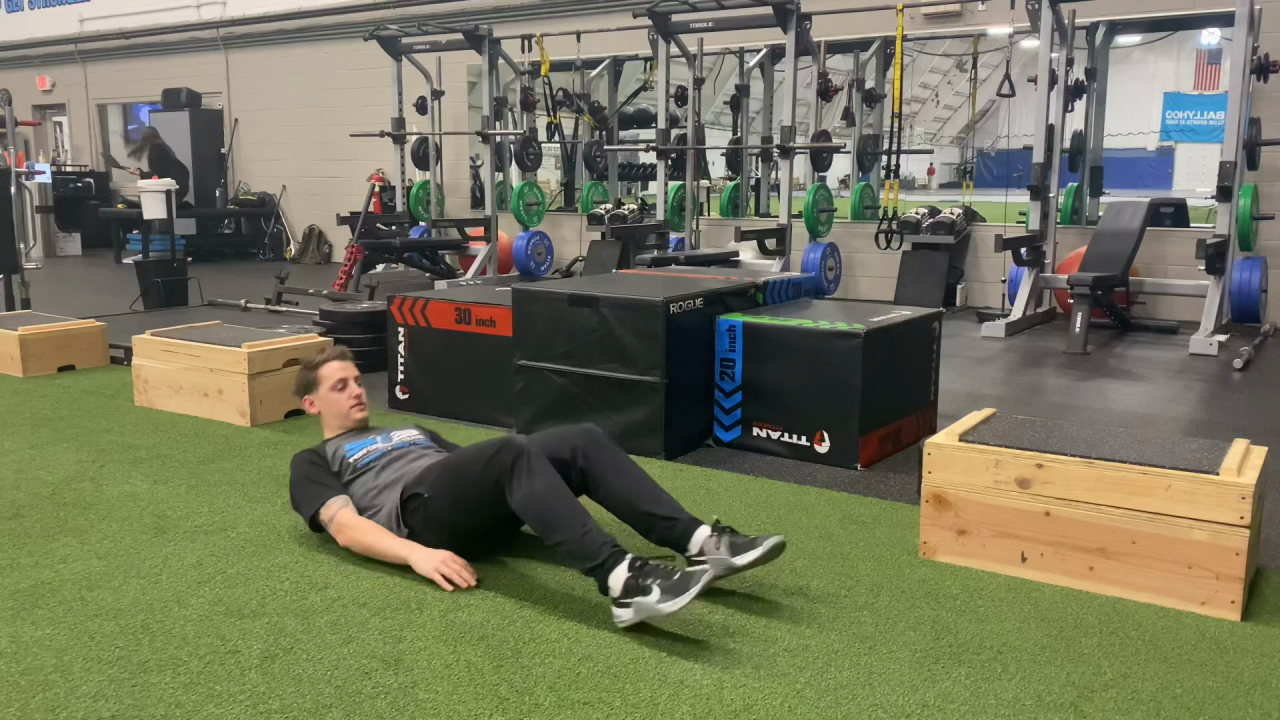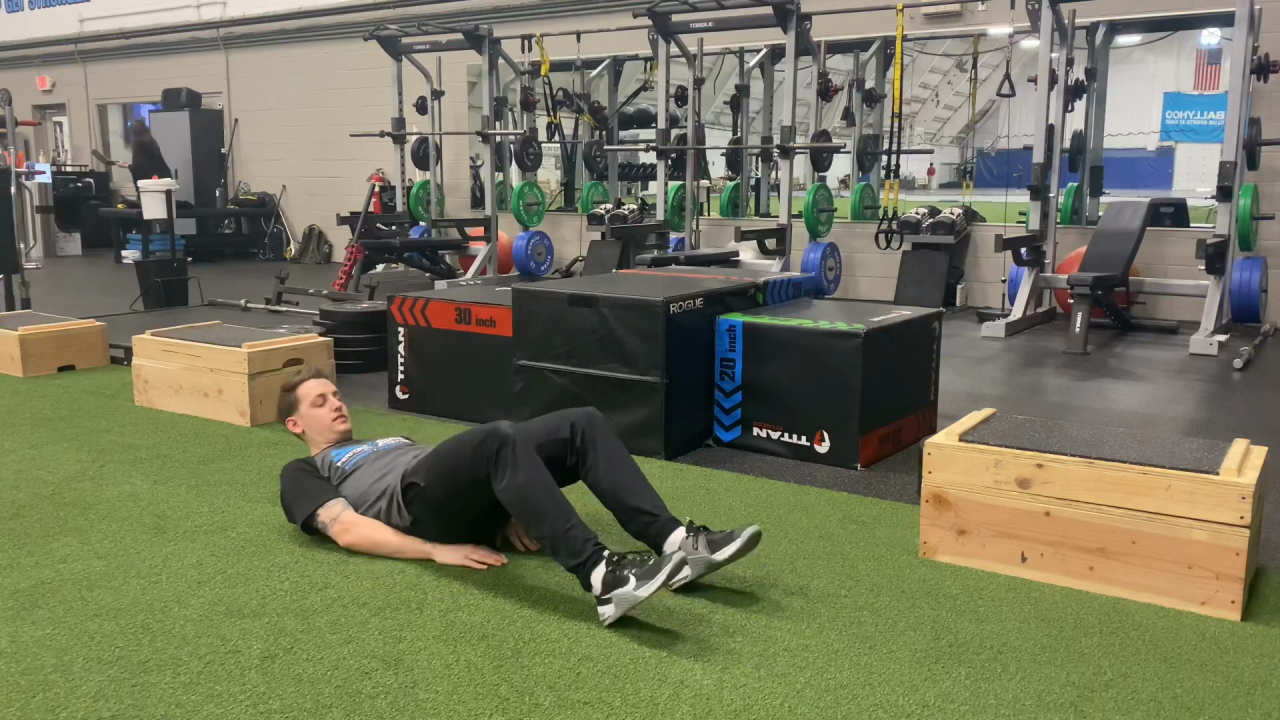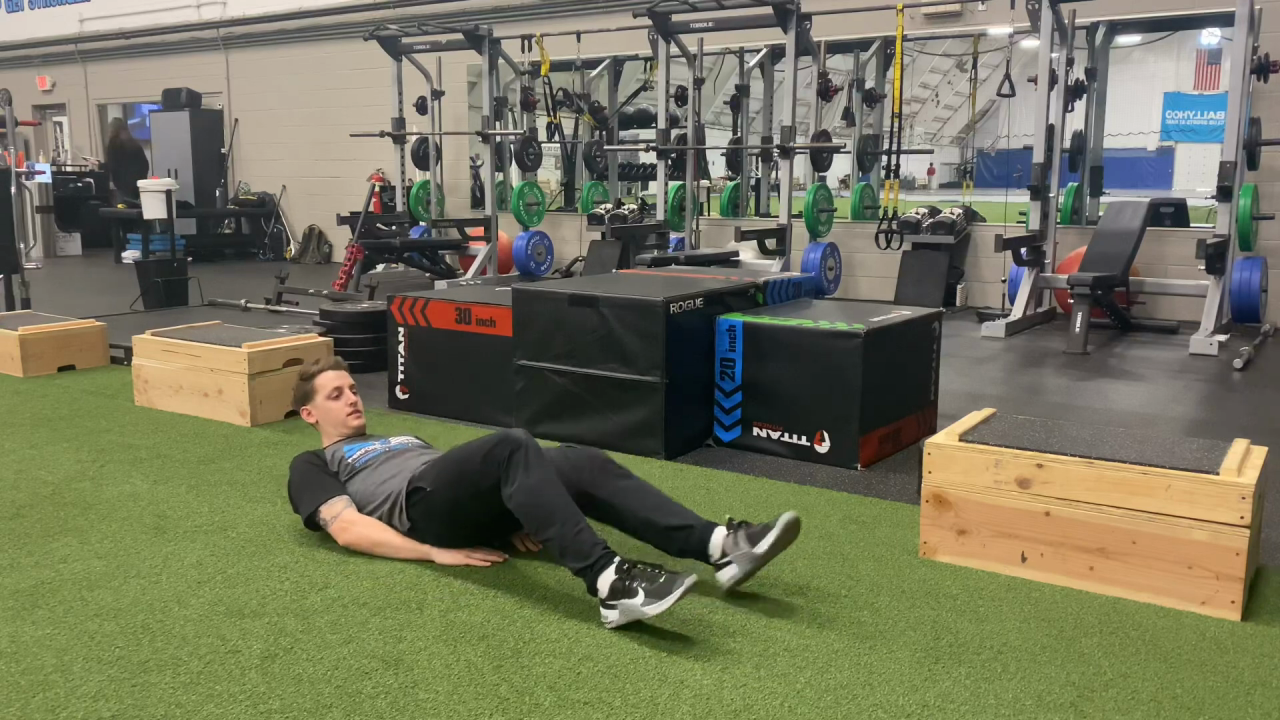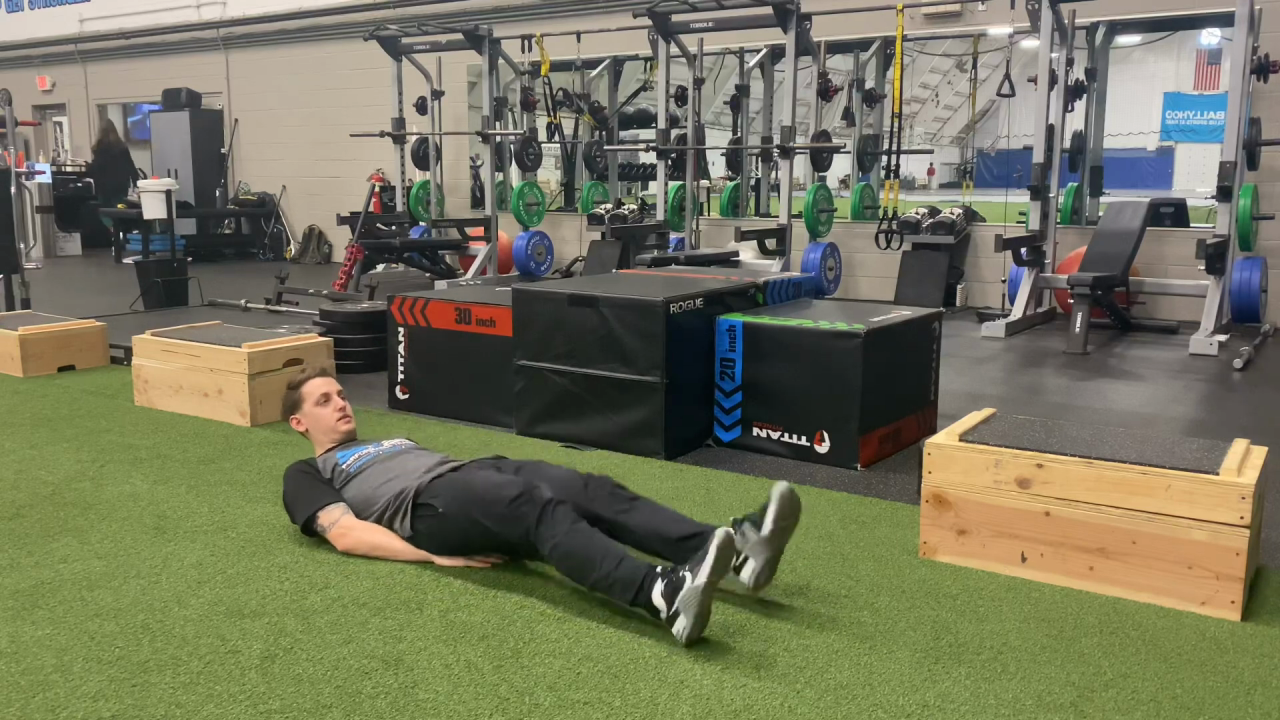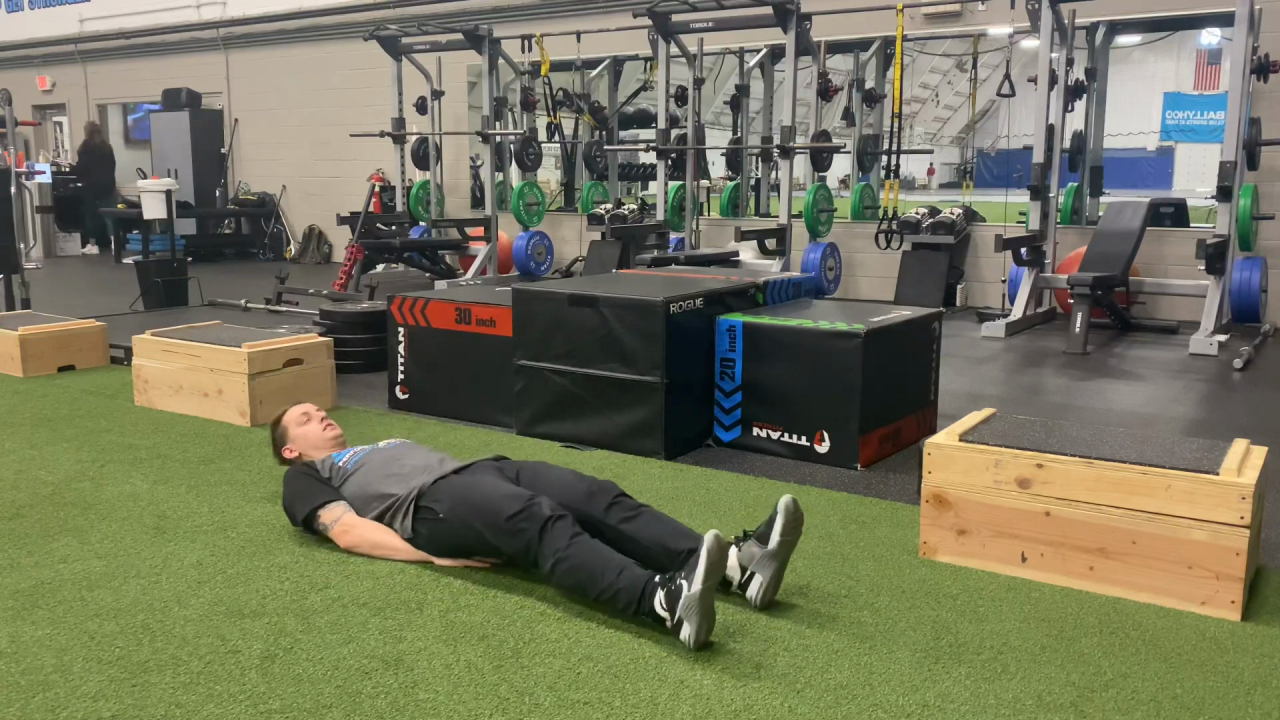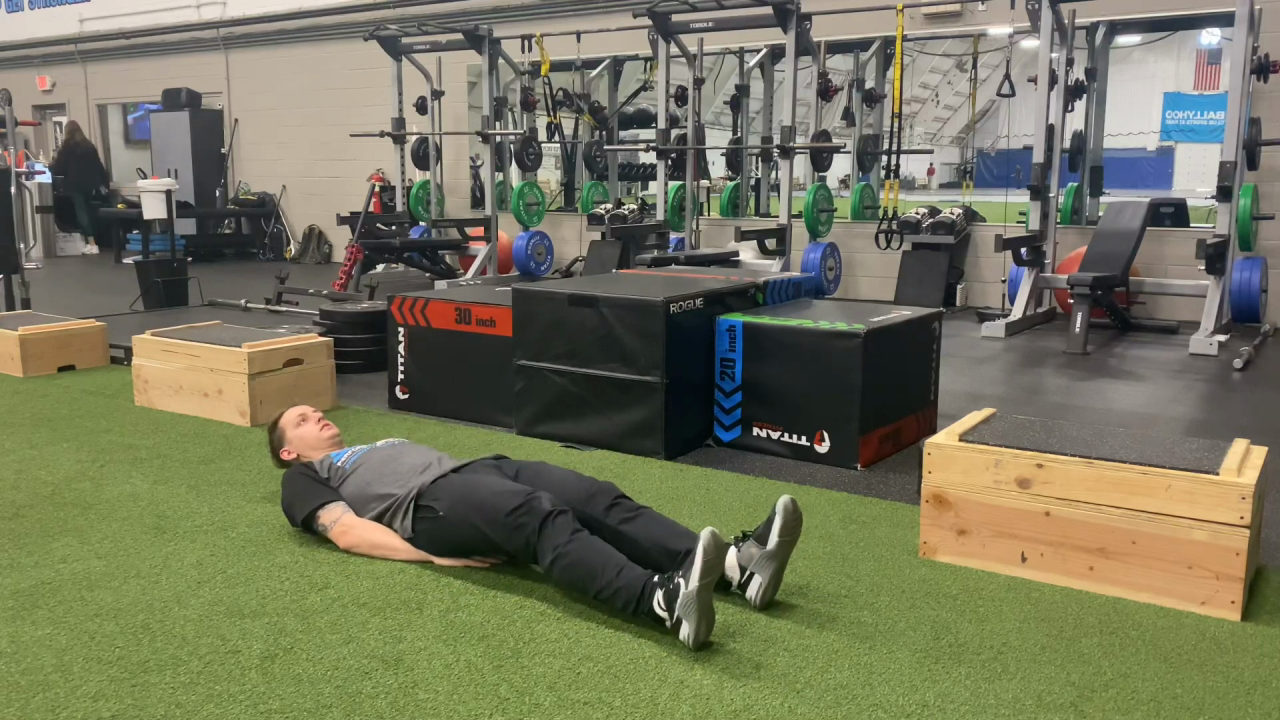
dt=0.4s
person 1, frame 1
left shoulder: (412, 429)
right shoulder: (314, 462)
left elbow: (475, 459)
right elbow: (346, 526)
left wrist: (545, 498)
right wrist: (415, 553)
left hip: (484, 515)
right hip: (417, 511)
left knee: (584, 442)
right knee: (512, 450)
left ankle: (703, 546)
right ankle: (623, 583)
person 1, frame 2
left shoulder: (391, 441)
right shoulder: (303, 473)
right elbow: (347, 531)
left wrist: (506, 516)
right wrist: (436, 550)
left hip: (476, 499)
right hip: (419, 503)
left knee: (583, 425)
right knee: (500, 438)
left ankle: (675, 542)
right ankle: (601, 575)
person 1, frame 3
left shoulder: (402, 440)
right shoulder: (312, 466)
right elbow: (348, 530)
left wrist: (512, 519)
right wrist: (436, 552)
left hip: (482, 501)
right hip: (423, 505)
left knee: (587, 468)
right knee: (513, 445)
left ankle: (722, 547)
right ankle: (611, 583)
person 1, frame 4
left shoulder: (392, 443)
right shoulder: (307, 475)
right elbow: (346, 535)
right wrist: (435, 554)
right hip: (428, 504)
left knee: (593, 495)
right knee: (543, 510)
left ankle: (737, 551)
right ankle: (667, 593)
person 1, frame 5
left shoulder: (386, 445)
right shoulder: (306, 478)
right elbow: (348, 532)
right wrist: (433, 555)
right hip: (431, 502)
left knee: (600, 501)
right knee: (542, 525)
left ankle: (737, 564)
right ankle: (667, 599)
person 1, frame 6
left shoulder: (381, 446)
right shoulder: (306, 479)
right elbow: (348, 533)
right wrist: (432, 555)
right hip: (430, 503)
left knee: (600, 502)
right knee: (542, 518)
left ankle: (736, 564)
right ankle: (664, 599)
